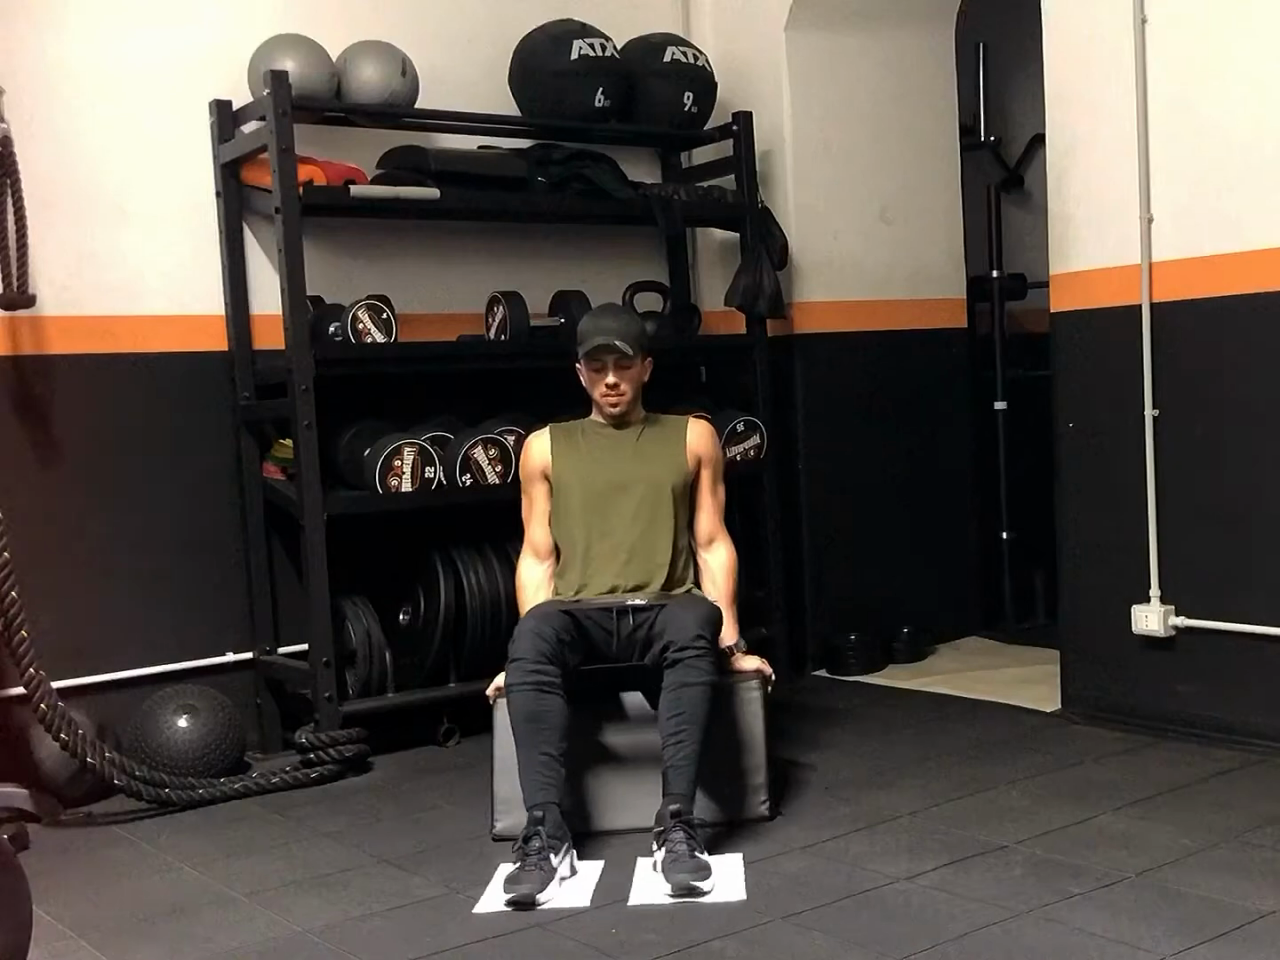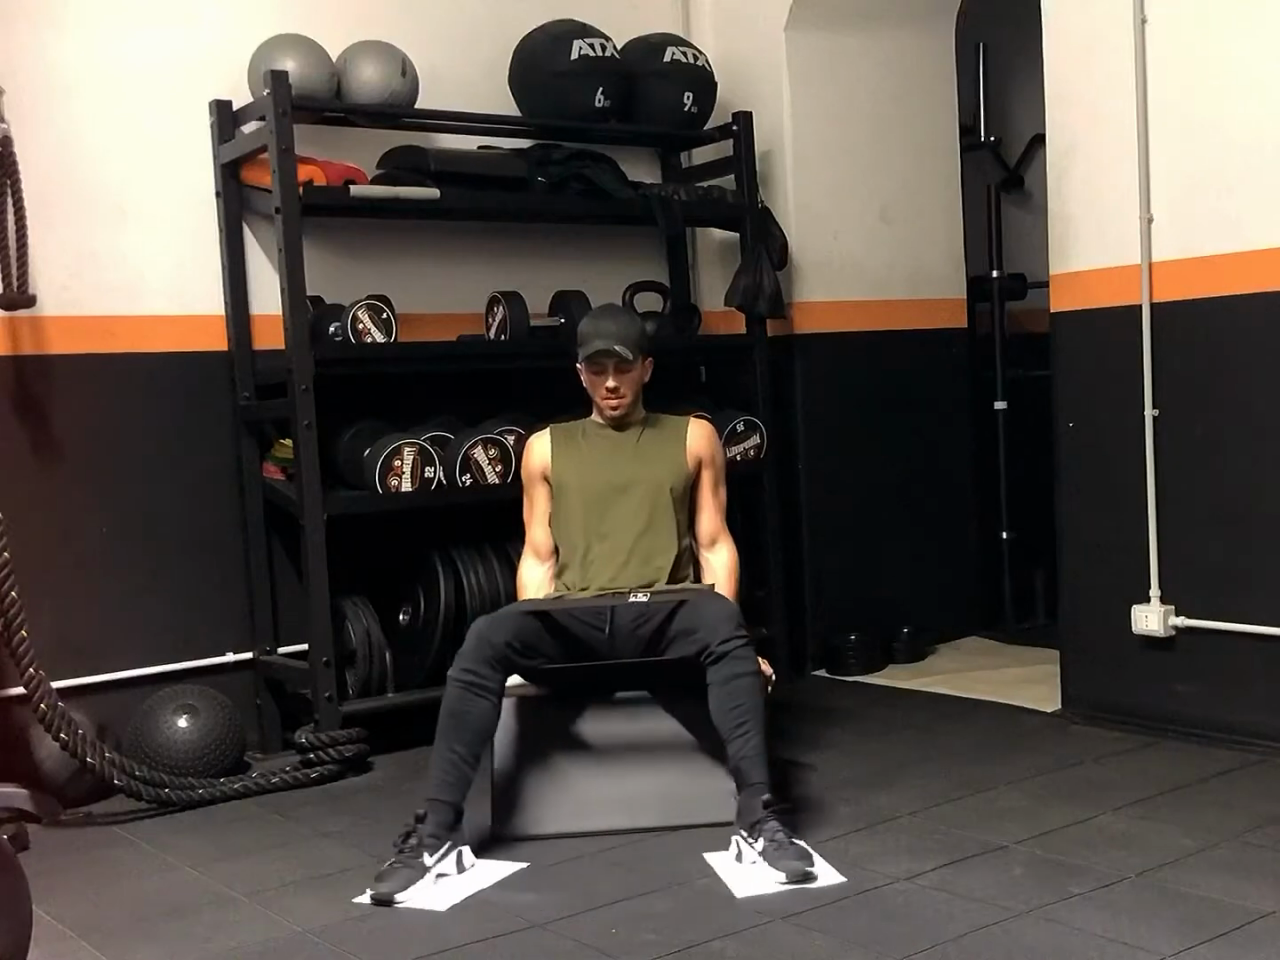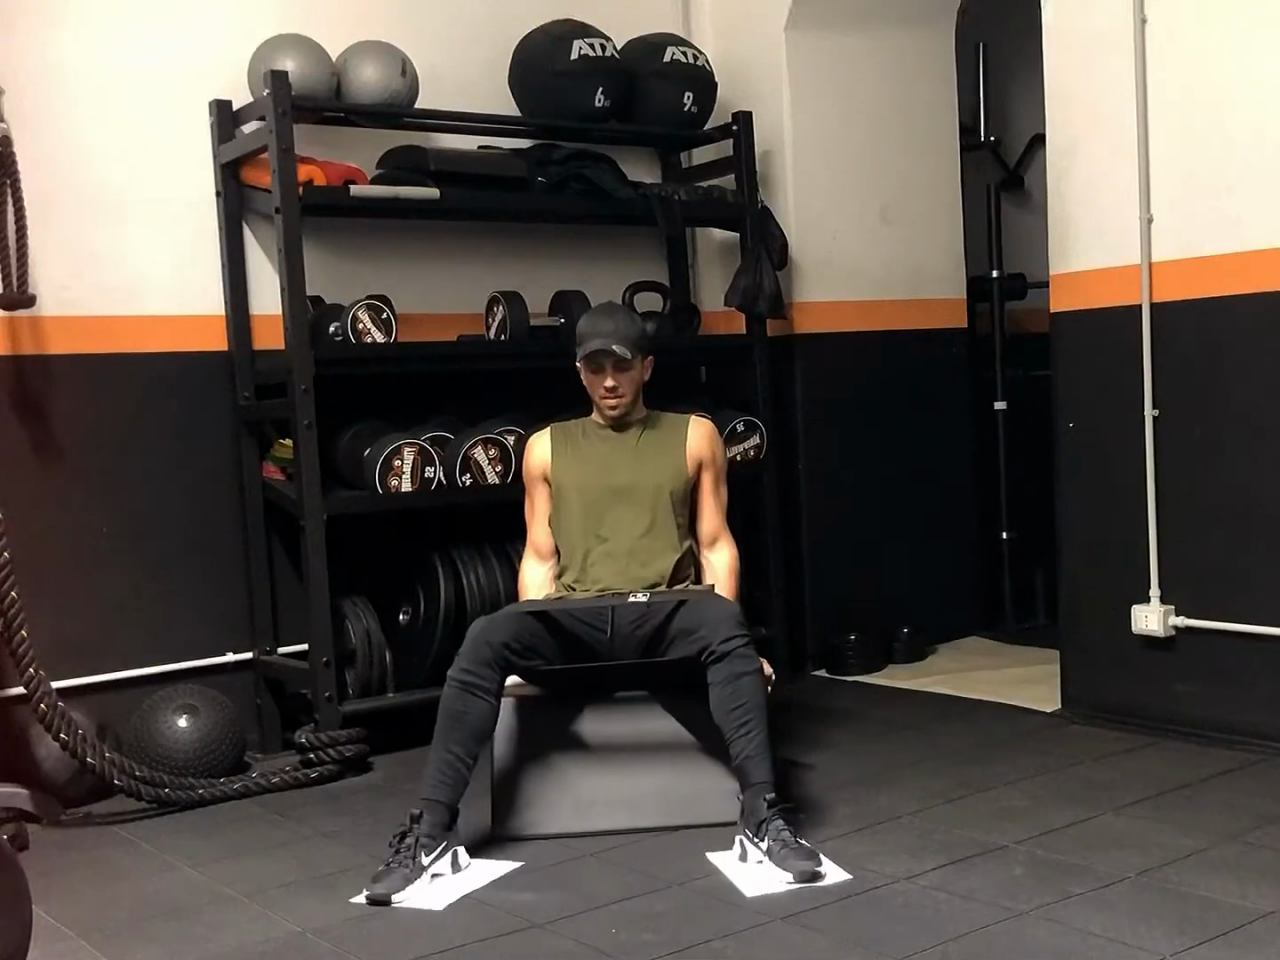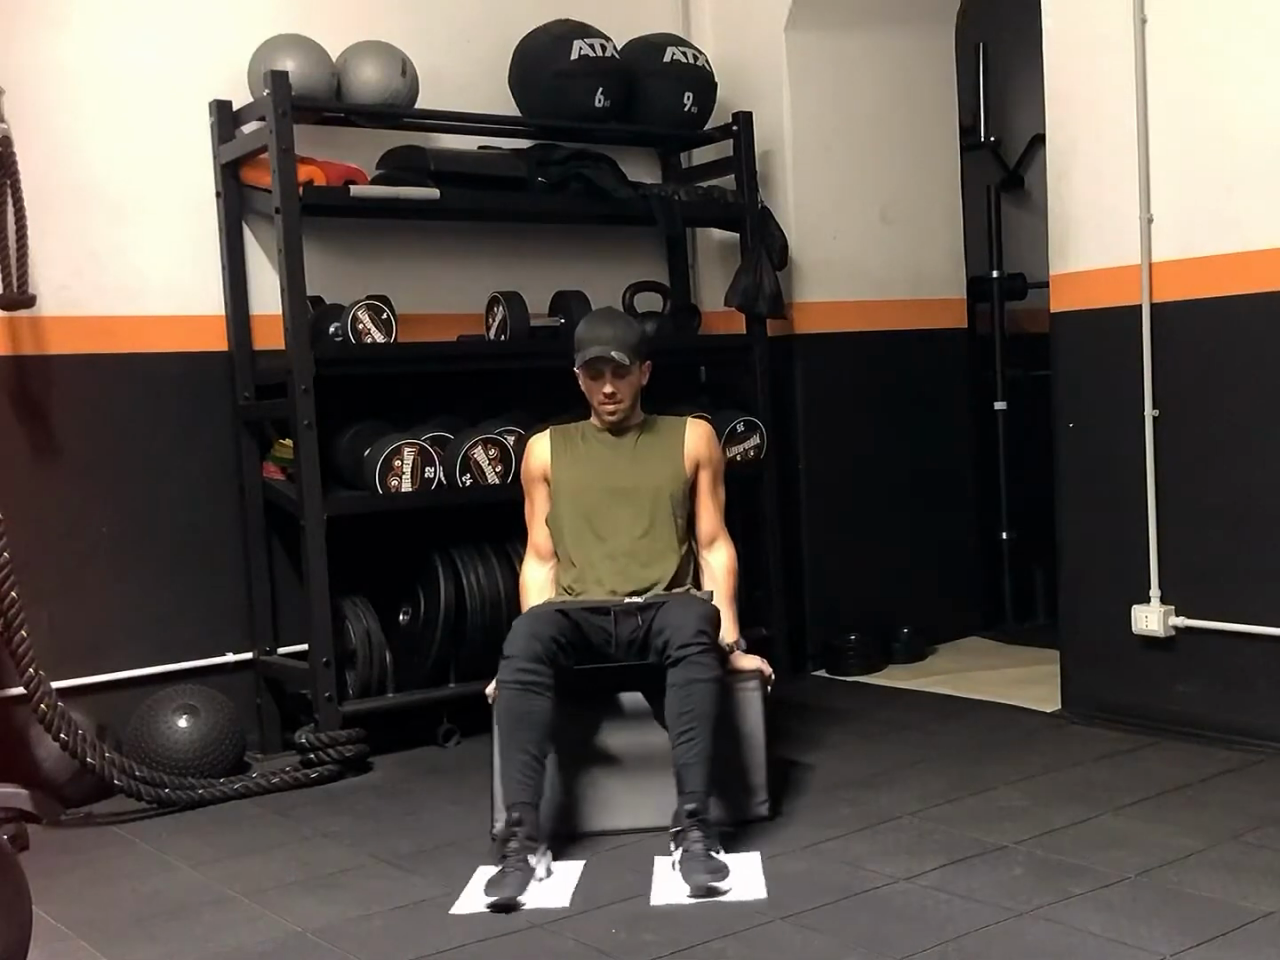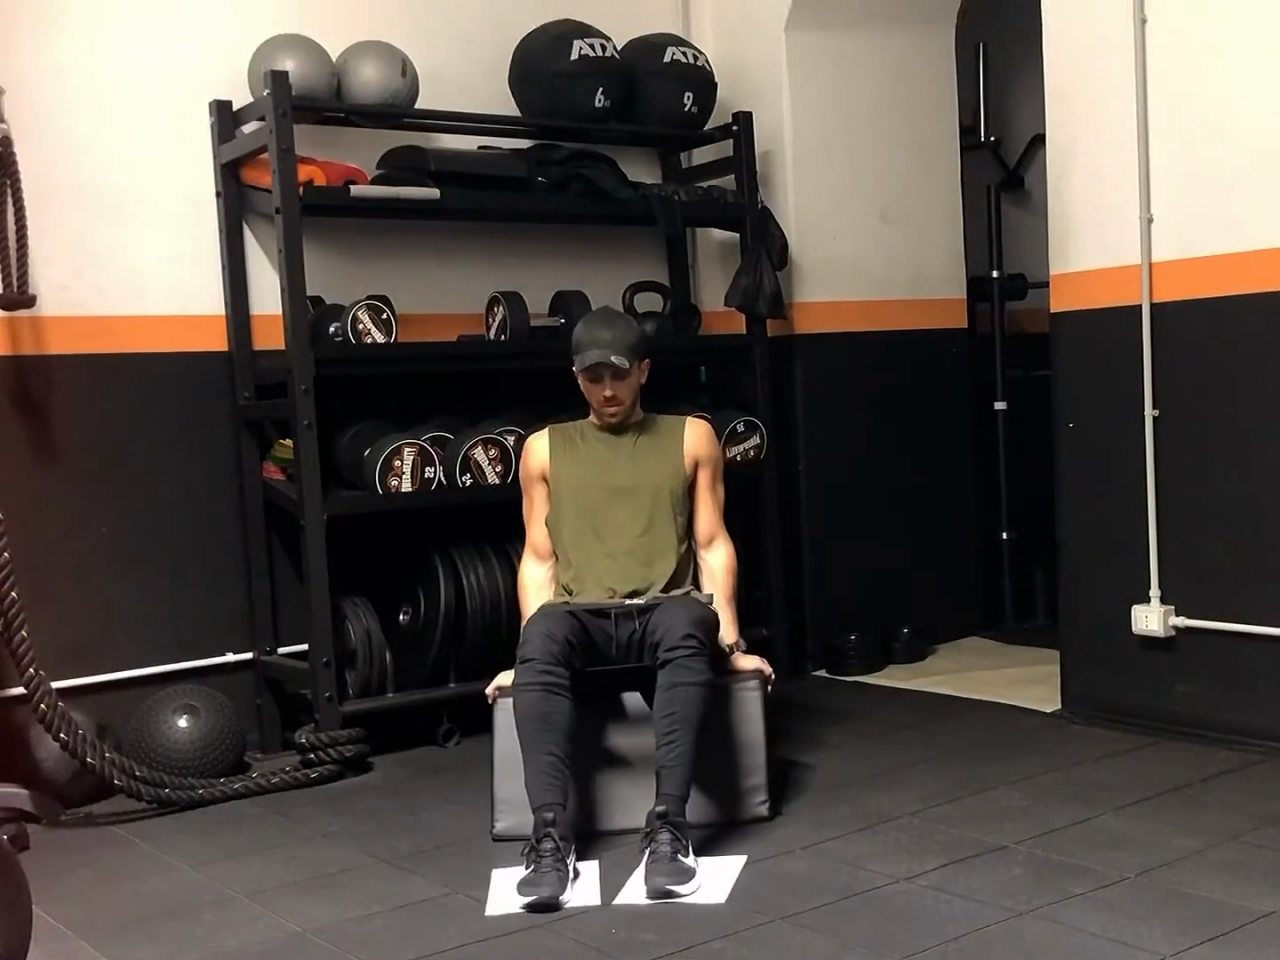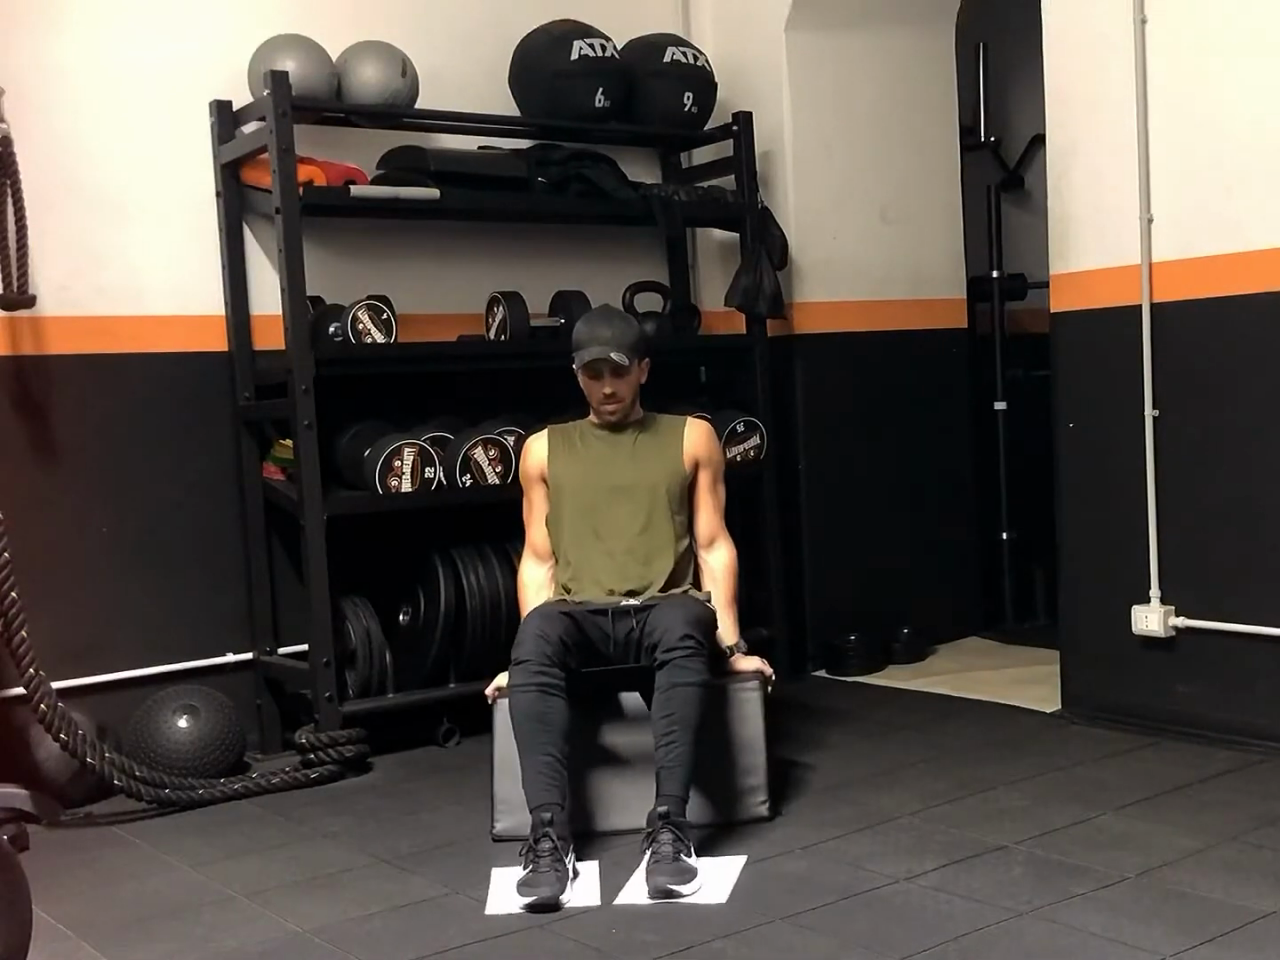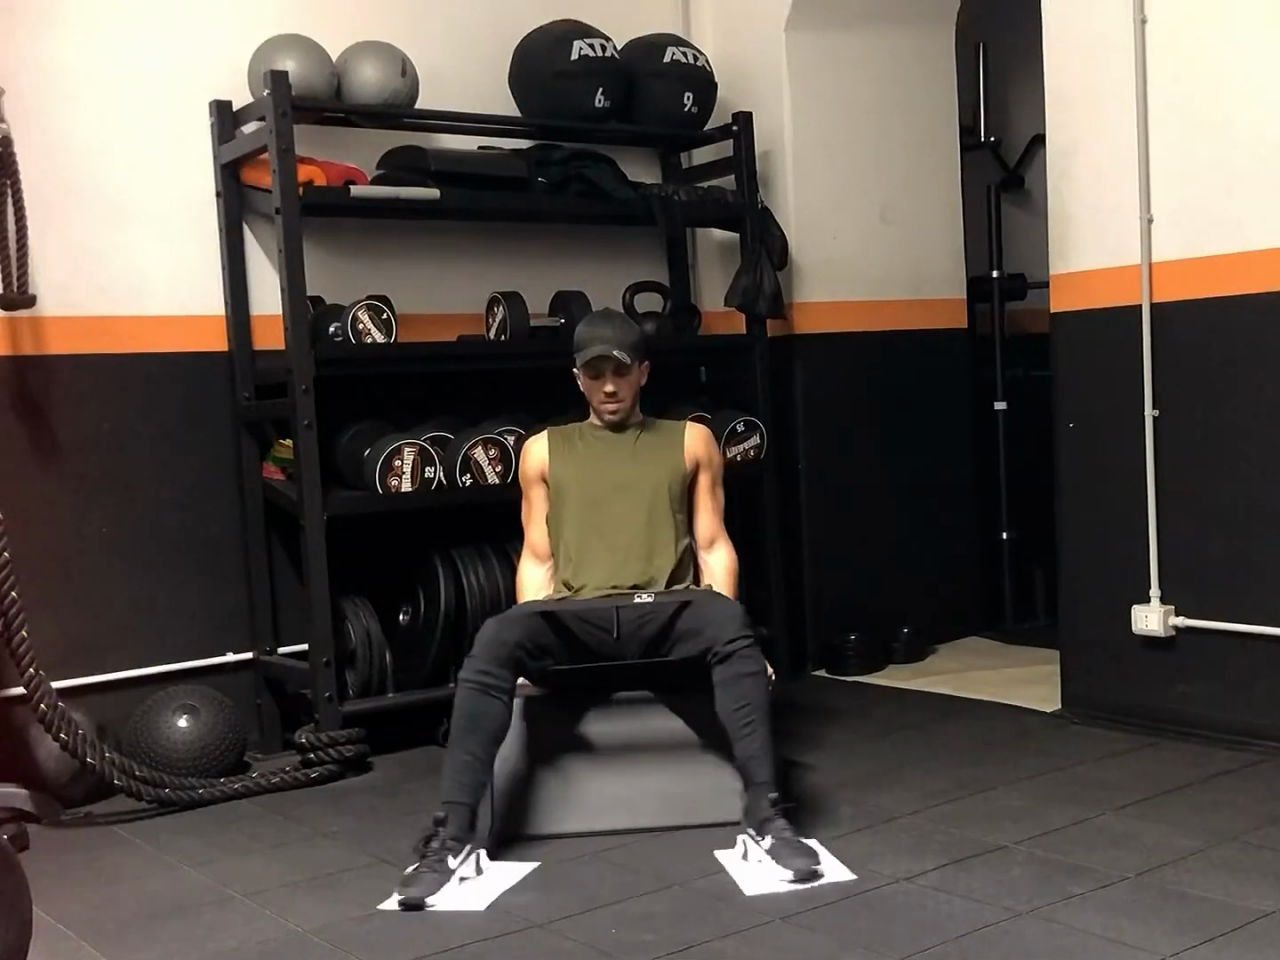
dt=0.4s
person 1, frame 1
left shoulder: (693, 437)
right shoulder: (545, 447)
left elbow: (712, 544)
right elbow: (538, 557)
left wrist: (731, 641)
right wrist: (531, 648)
left hip: (665, 612)
right hip: (582, 618)
left knee: (693, 627)
right knee: (533, 635)
left ankle: (675, 824)
right ankle: (546, 833)
person 1, frame 2
left shoulder: (693, 437)
right shoulder: (546, 448)
left elbow: (714, 545)
right elbow: (538, 557)
left wrist: (731, 637)
right wrist: (525, 646)
left hip: (664, 610)
right hip: (578, 616)
left knee: (722, 622)
right knee: (485, 639)
left ankle: (758, 816)
right ankle: (435, 831)
person 1, frame 3
left shoulder: (694, 436)
right shoulder: (546, 447)
left elbow: (715, 545)
right elbow: (540, 557)
left wrist: (723, 634)
right wrist: (529, 646)
left hip: (665, 610)
right hip: (578, 616)
left knee: (726, 623)
right knee: (484, 641)
left ankle: (762, 814)
right ankle: (431, 831)
person 1, frame 4
left shoulder: (692, 438)
right shoulder: (546, 449)
left elbow: (714, 547)
right elbow: (541, 560)
left wrist: (732, 642)
right wrist: (541, 650)
left hip: (666, 610)
right hip: (583, 617)
left knee: (695, 625)
right knee: (524, 635)
left ankle: (693, 823)
right ankle: (522, 834)
person 1, frame 5
left shoulder: (692, 437)
right shoulder: (544, 448)
left elbow: (712, 546)
right elbow: (538, 559)
left wrist: (731, 641)
right wrist: (529, 652)
left hip: (665, 611)
right hip: (582, 618)
left knee: (689, 628)
right knee: (543, 638)
left ankle: (667, 826)
right ankle: (551, 834)
person 1, frame 6
left shoulder: (692, 437)
right shoulder: (544, 448)
left elbow: (714, 546)
right elbow: (538, 559)
left wrist: (731, 644)
right wrist: (530, 650)
left hip: (664, 612)
right hip: (581, 618)
left knee: (684, 629)
right knee: (536, 638)
left ankle: (668, 826)
right ankle: (548, 834)
person 1, frame 7
left shoulder: (691, 440)
right shoulder: (543, 451)
left elbow: (712, 547)
right elbow: (537, 560)
left wrist: (731, 642)
right wrist: (524, 652)
left hip: (664, 612)
right hip: (578, 619)
left knee: (725, 621)
right knee: (495, 639)
left ankle: (764, 814)
right ankle: (452, 833)
